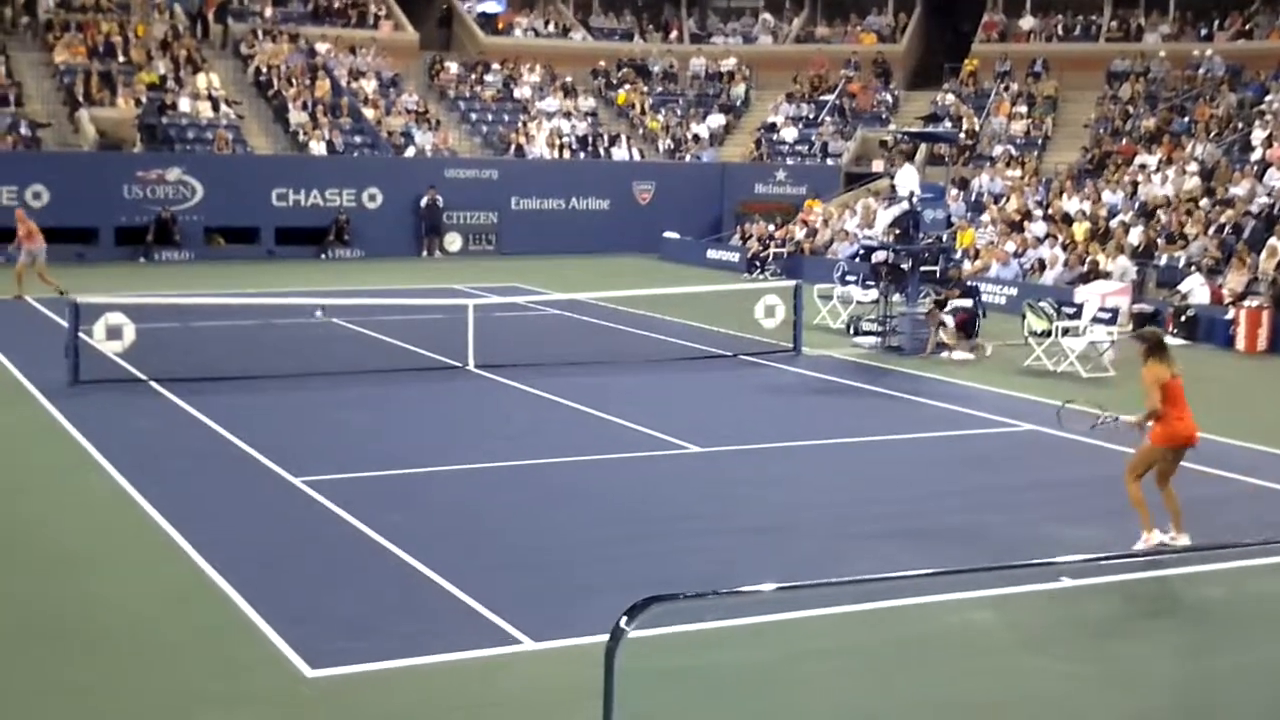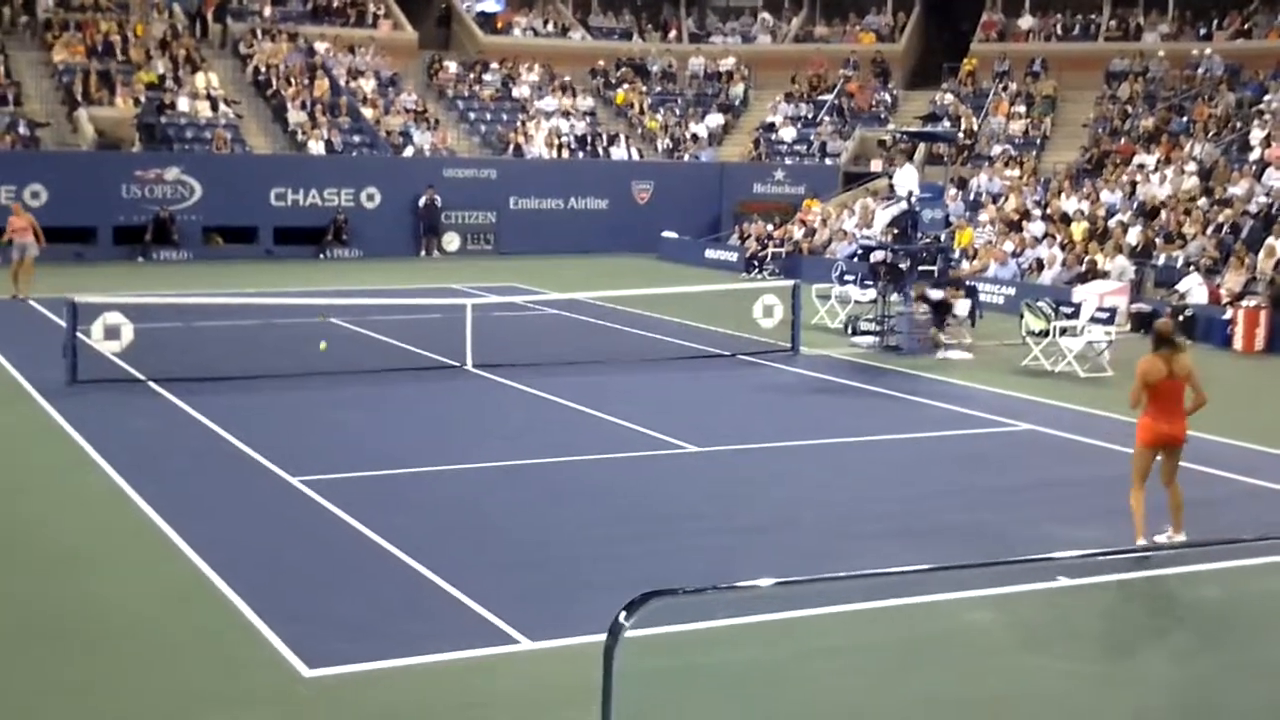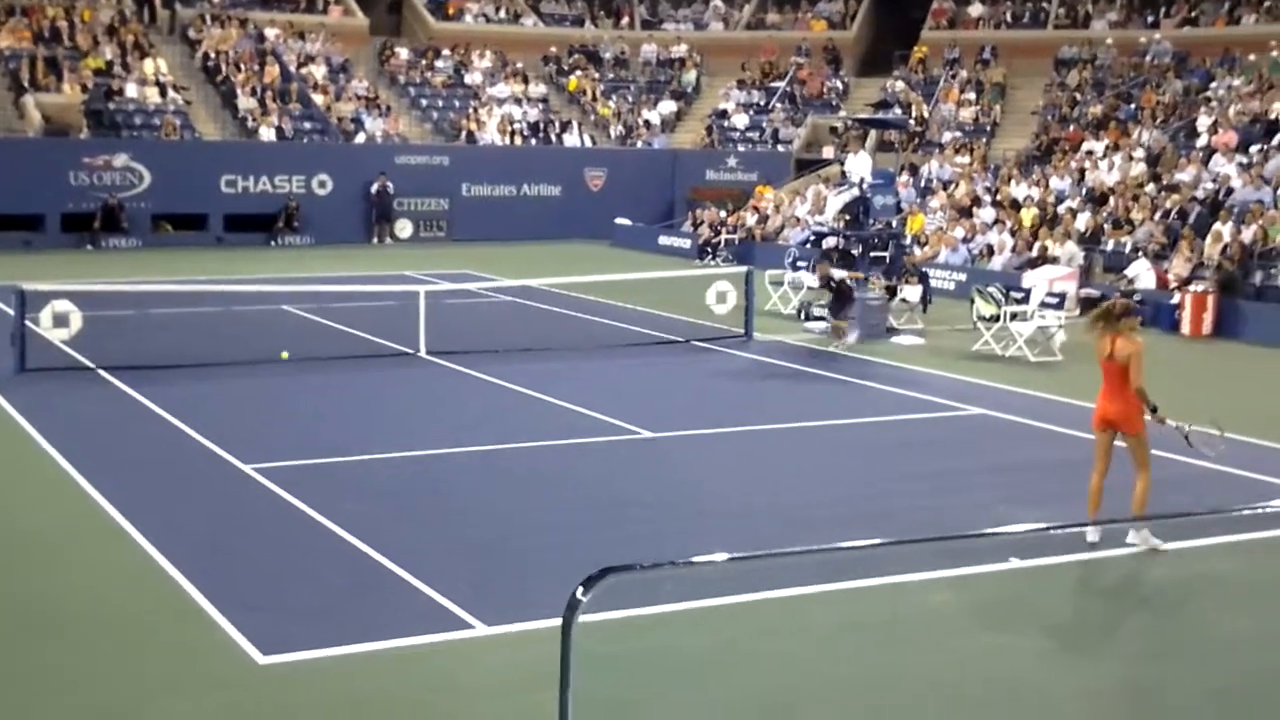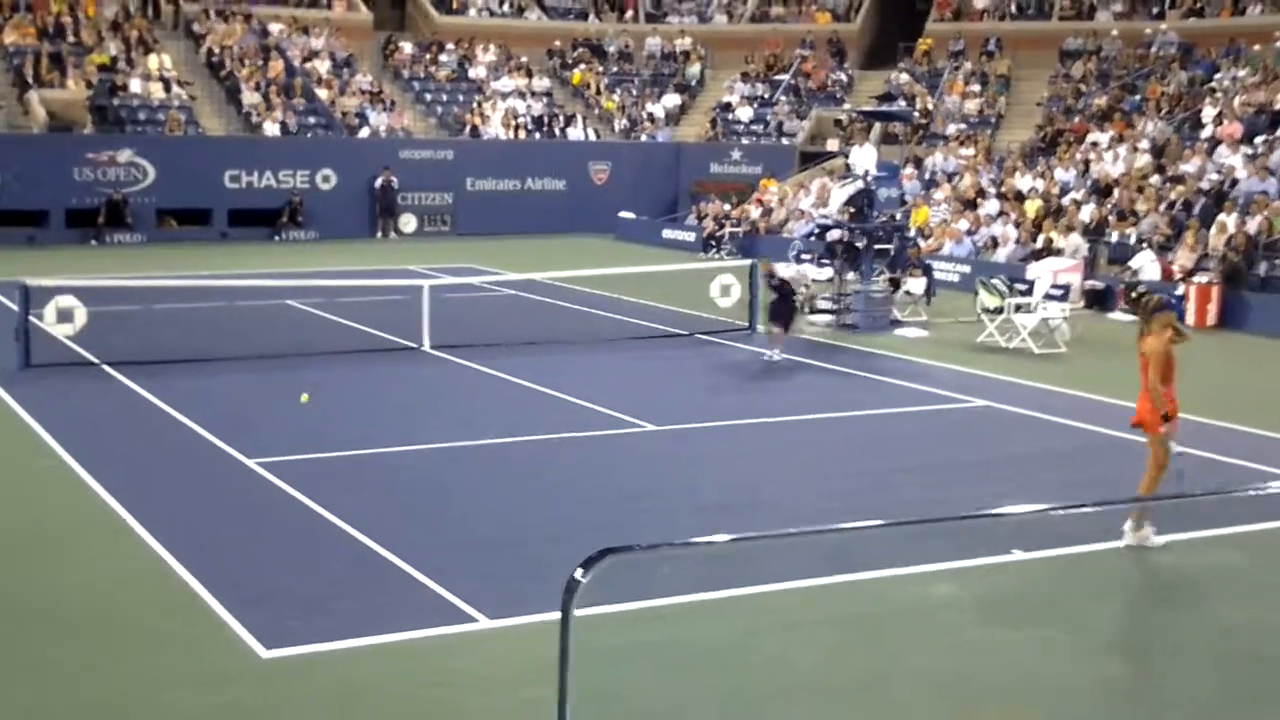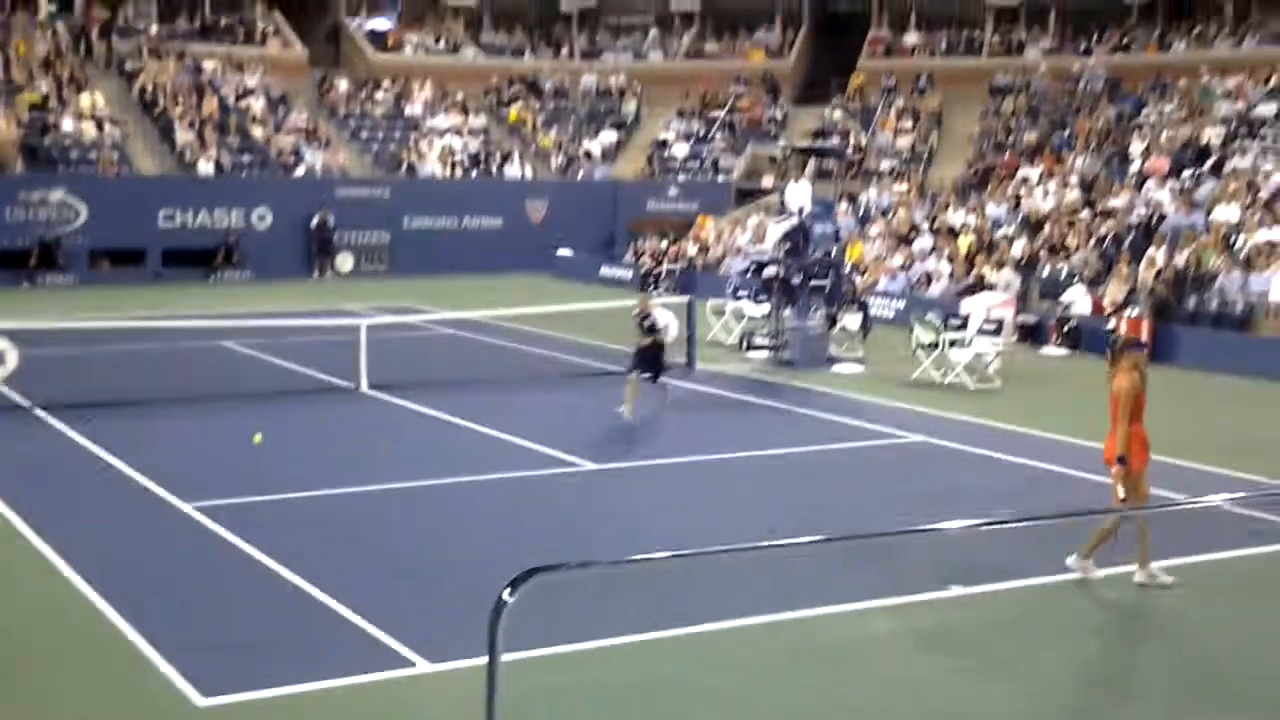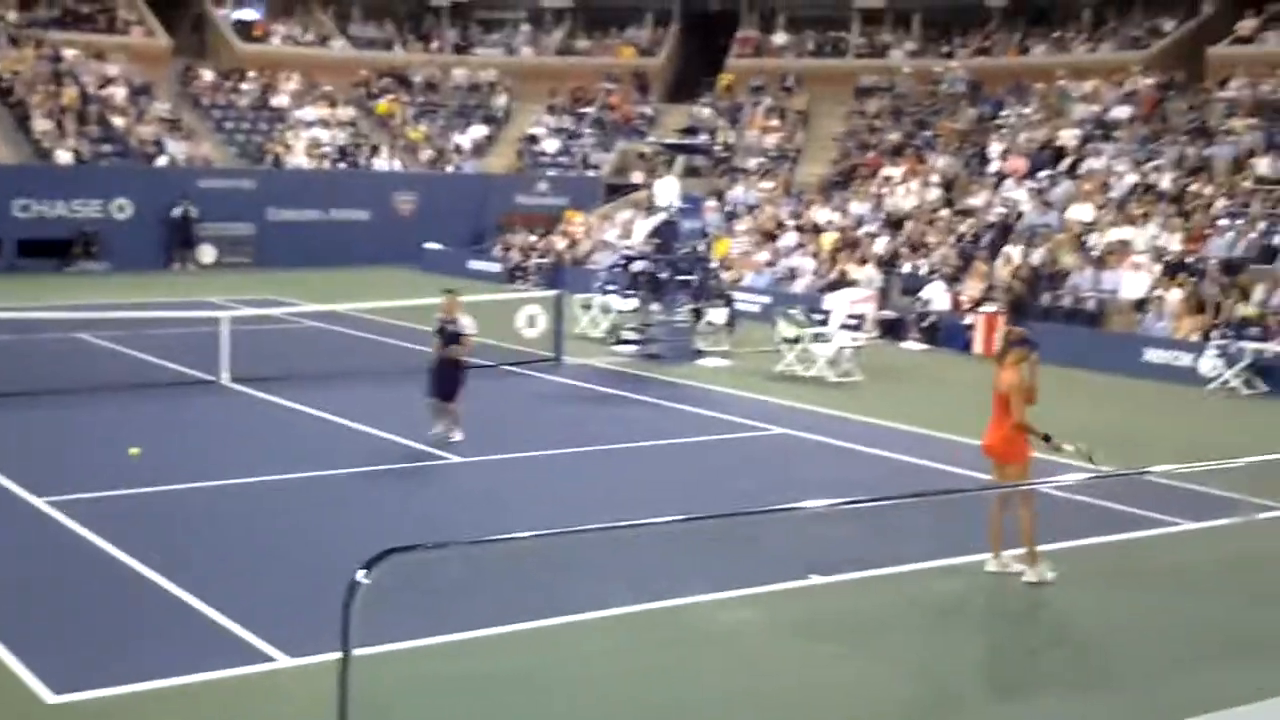
dt=0.4s
person 1, frame 1
left shoulder: (1149, 370)
right shoulder: (1170, 366)
left elbow: (1156, 408)
left wrist: (1141, 419)
right wrist: (1150, 418)
left hip: (1168, 430)
right hip: (1187, 430)
left knee: (1132, 477)
right knee: (1162, 481)
left ankle: (1150, 533)
right ankle: (1179, 534)
person 1, frame 2
left shoulder: (1146, 364)
right shoulder: (1184, 362)
left elbow: (1134, 404)
right elbow: (1201, 399)
right wrist: (1184, 413)
left hip: (1151, 428)
right hip: (1175, 428)
left knee: (1138, 487)
right knee: (1169, 482)
left ankle: (1140, 540)
right ankle: (1176, 533)
person 1, frame 3
left shoulder: (1102, 341)
right shoulder: (1133, 344)
right elbow: (1137, 386)
right wrist: (1153, 409)
left hip: (1104, 408)
right hip: (1127, 411)
left knee: (1099, 469)
right knee: (1143, 471)
left ankle: (1092, 527)
right ankle: (1138, 530)
person 1, frame 4
left shoulder: (1150, 337)
right shoulder: (1157, 344)
left elbow: (1183, 337)
right elbow: (1154, 385)
left wrist: (1171, 325)
right wrist: (1165, 418)
left hip: (1151, 407)
right hip: (1157, 410)
left knee: (1156, 469)
right knee: (1155, 472)
left ankle: (1134, 521)
right ankle: (1136, 531)
person 1, frame 5
left shoulder: (1127, 376)
right shoulder: (1127, 382)
left elbow: (1137, 409)
right elbow: (1122, 424)
left wrist: (1141, 375)
right wrist: (1119, 461)
left hip: (1134, 448)
right hip: (1127, 450)
left knee: (1140, 507)
right knee: (1126, 512)
left ankle: (1145, 569)
right ankle: (1082, 557)
person 1, frame 6
left shoulder: (1004, 371)
right shoulder: (1015, 377)
left elbow: (1028, 399)
right elbow: (1018, 419)
left wrist: (1030, 369)
right wrist: (1045, 437)
left hip: (995, 438)
right hip: (1011, 442)
left knee: (1002, 499)
right knee: (1026, 503)
left ankle: (995, 557)
right ankle: (1033, 566)
